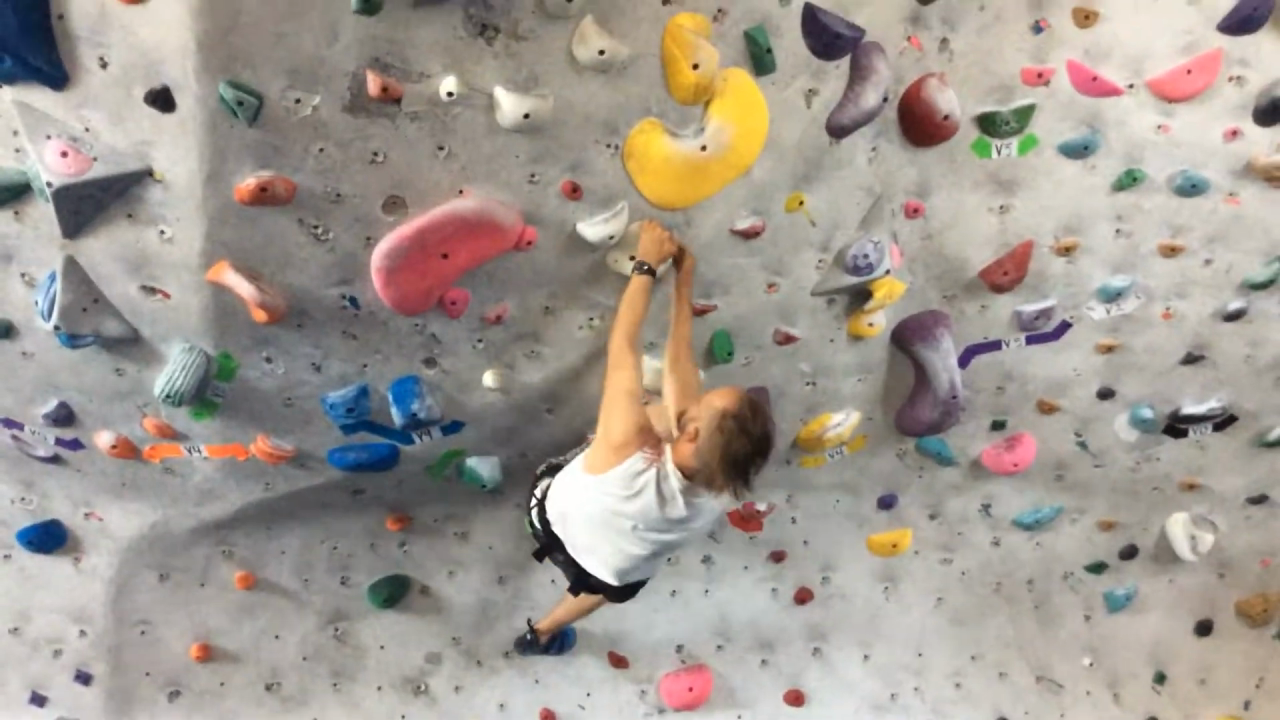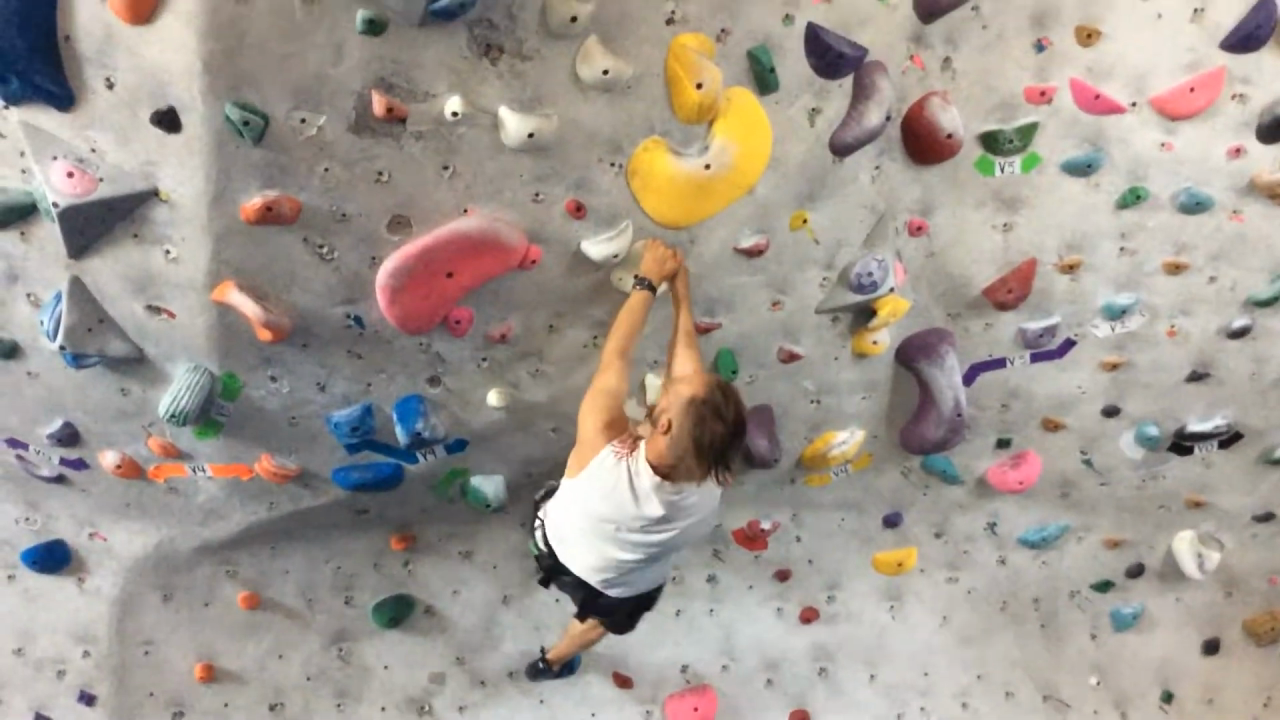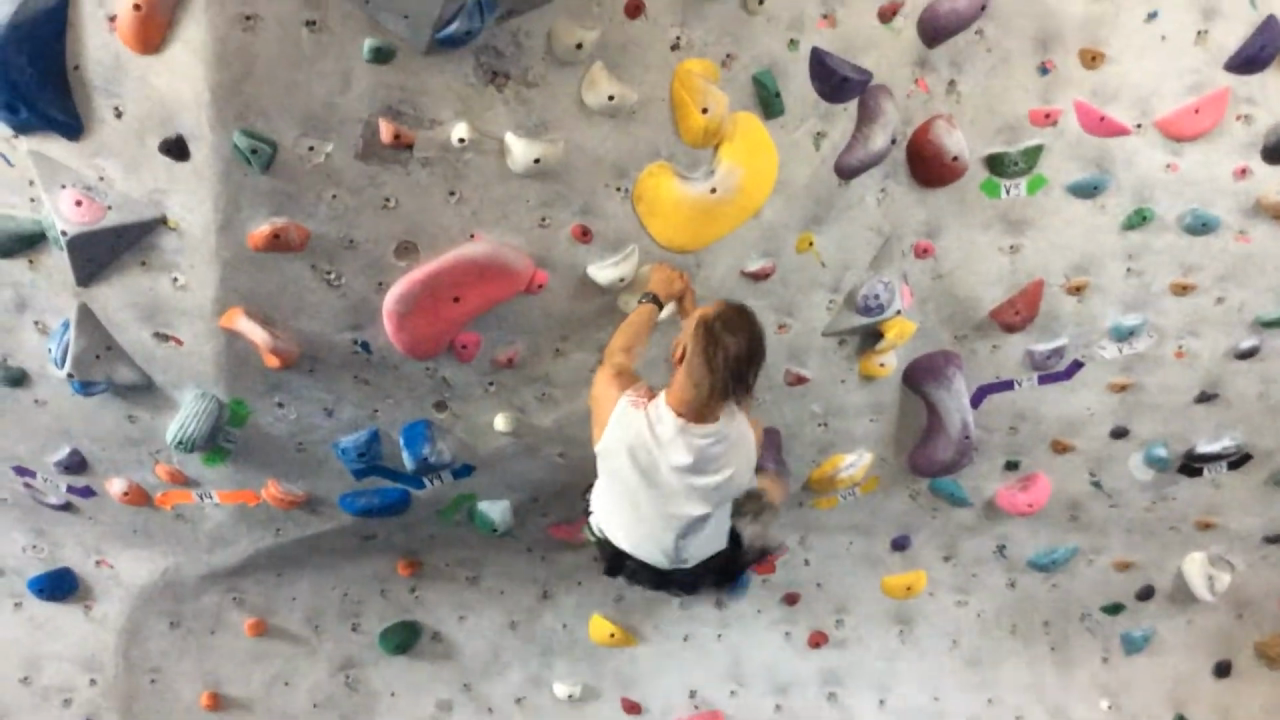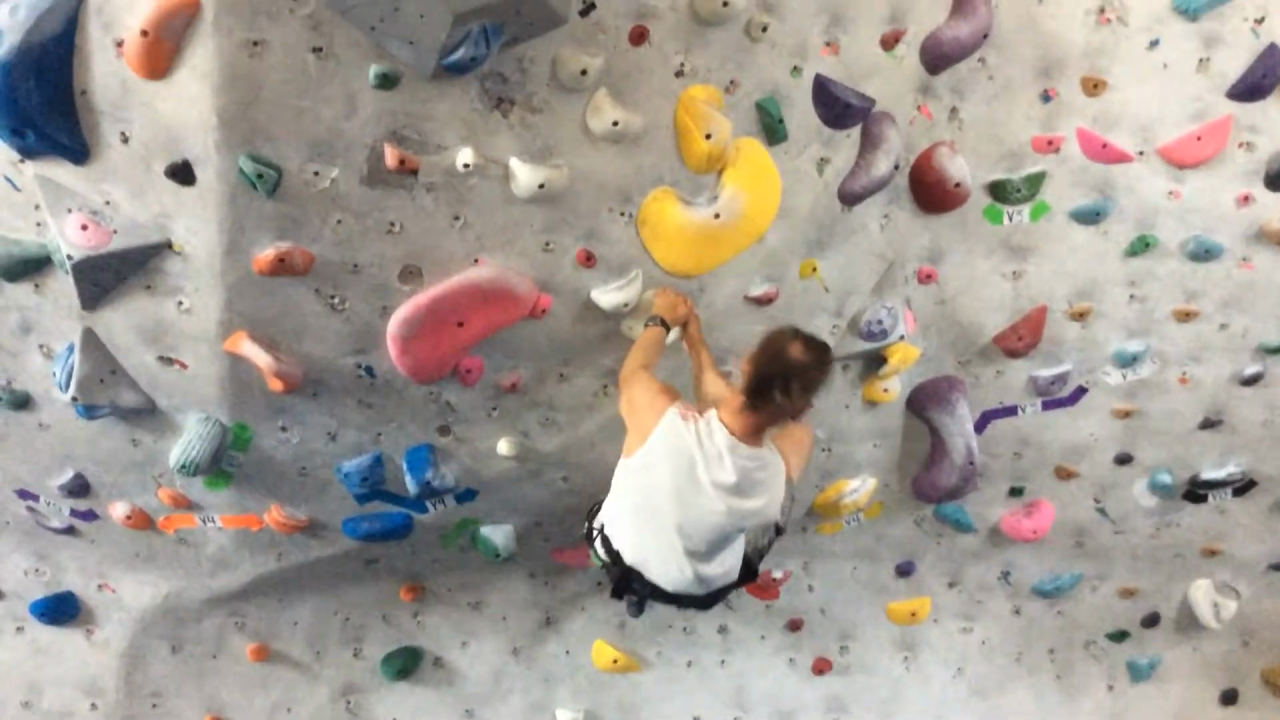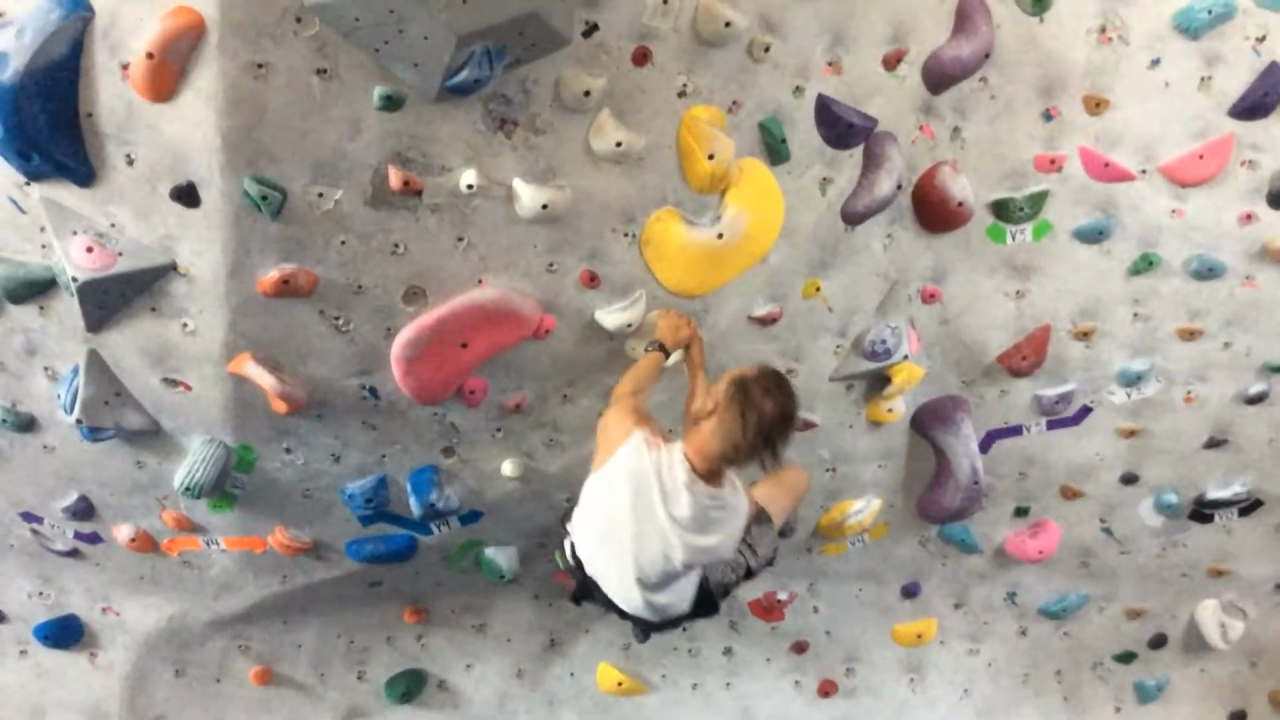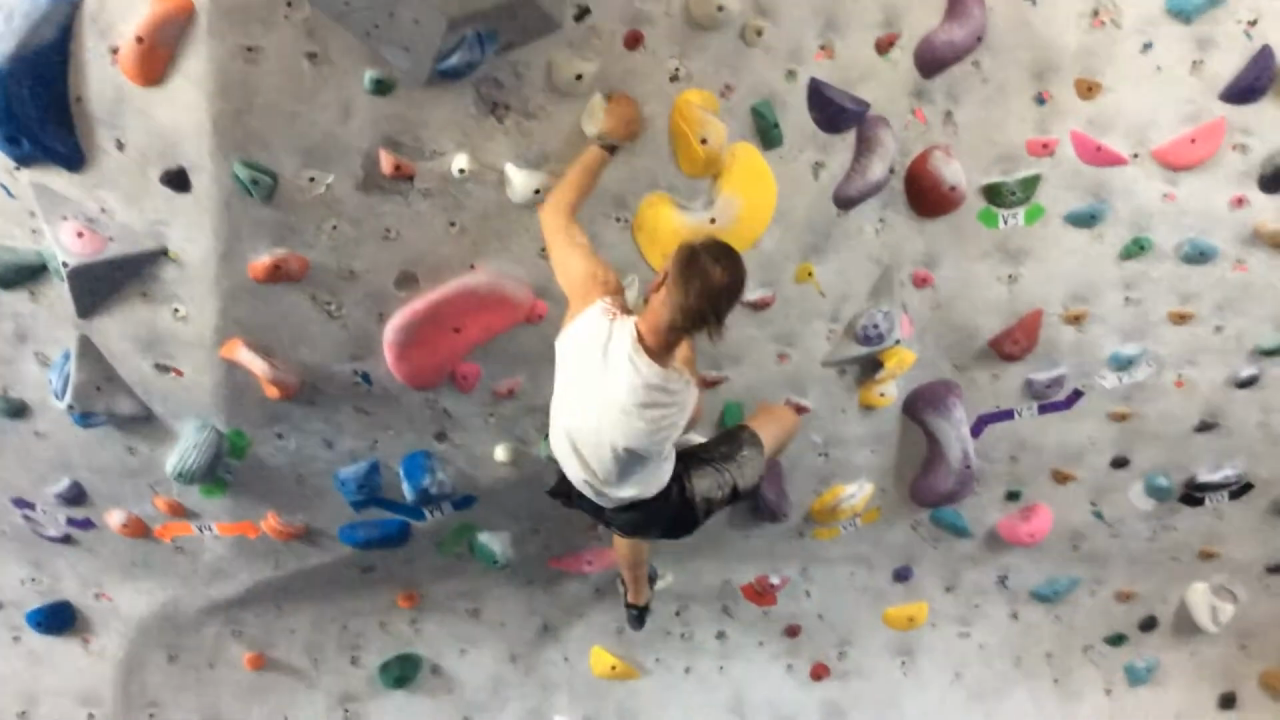
dt=0.4s
person 1, frame 1
left shoulder: (626, 447)
right shoulder: (715, 499)
left elbow: (622, 347)
right elbow: (681, 381)
left wrist: (646, 265)
right wrist: (683, 291)
left hip: (553, 514)
right hip: (614, 573)
right ankle: (543, 634)
person 1, frame 2
left shoulder: (600, 445)
right shoulder: (713, 486)
left elbow: (614, 358)
right elbow: (690, 372)
left wrist: (648, 282)
right wrist: (681, 299)
left hip: (557, 547)
right hip: (624, 592)
right knee: (608, 615)
right ankle: (553, 661)
person 1, frame 3
left shoulder: (613, 399)
right shoulder: (744, 438)
left elbow: (619, 351)
left wrist: (654, 297)
right wrist: (690, 308)
left hip: (615, 546)
right hip: (694, 571)
right knee: (772, 482)
right ankle: (726, 576)
person 1, frame 4
left shoulder: (658, 411)
right shoulder: (772, 476)
left elbow: (632, 373)
right elbow: (715, 390)
left wrist: (661, 321)
right wrist: (692, 333)
left hip: (617, 559)
right hip: (701, 590)
right knee: (801, 438)
left ankle: (637, 590)
person 1, frame 5
left shoulder: (627, 436)
right shoulder: (733, 506)
left elbow: (626, 396)
right elbow: (706, 434)
left wrist: (662, 345)
right wrist: (694, 355)
left hip: (591, 570)
right hip: (670, 603)
right knee: (795, 479)
person 1, frame 6
left shoulder: (594, 306)
right shoulder: (678, 400)
left elbow: (554, 210)
left wrist: (608, 139)
left hip: (583, 485)
right hip: (653, 509)
right knee: (783, 417)
left ankle: (636, 596)
right ankle: (752, 485)
